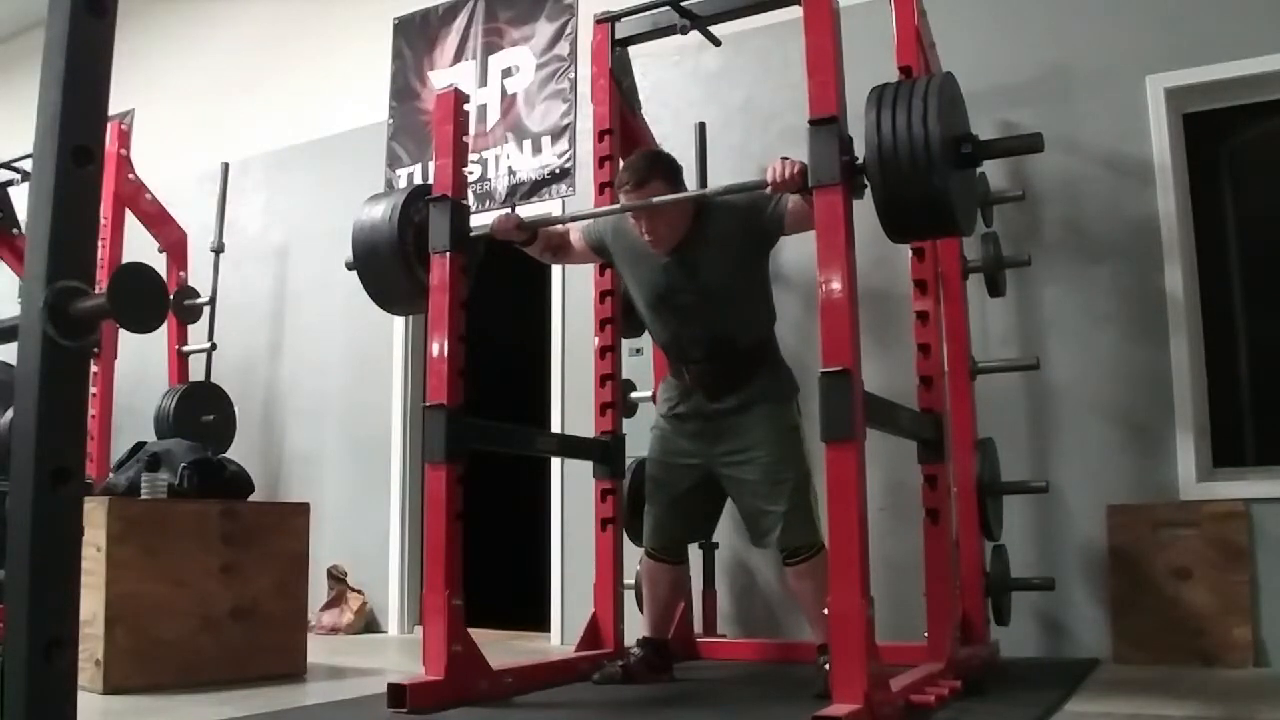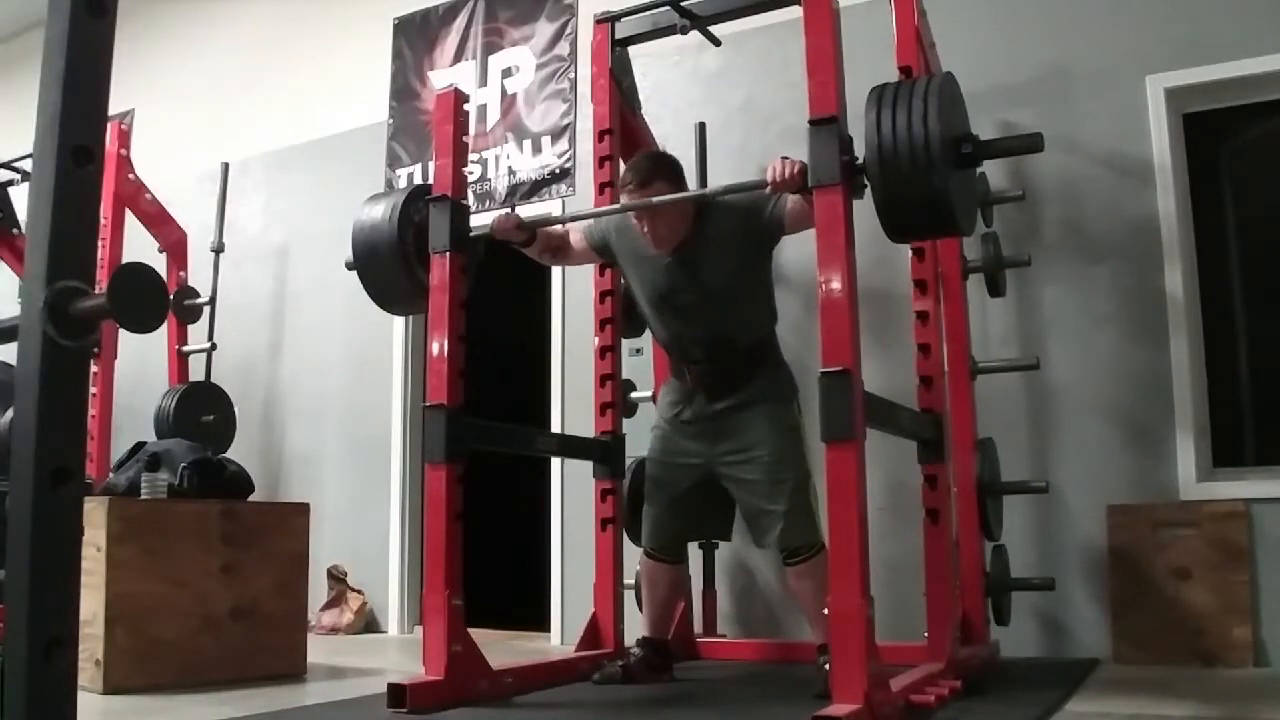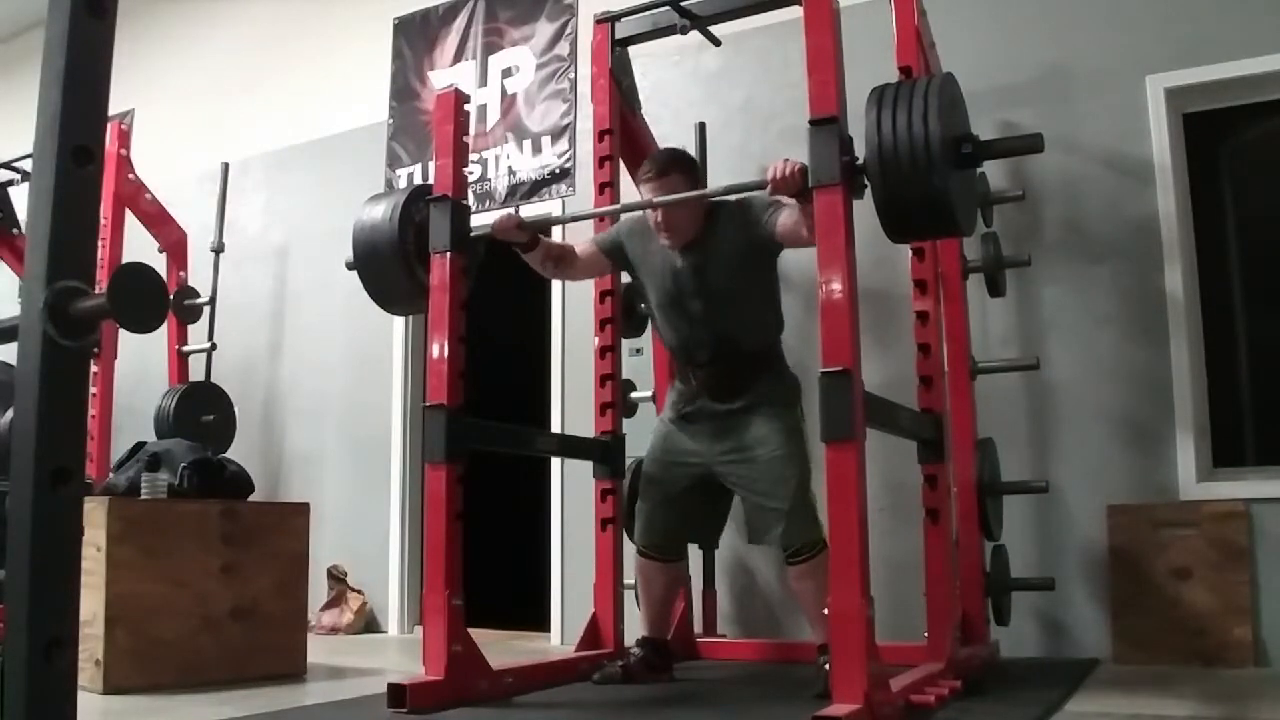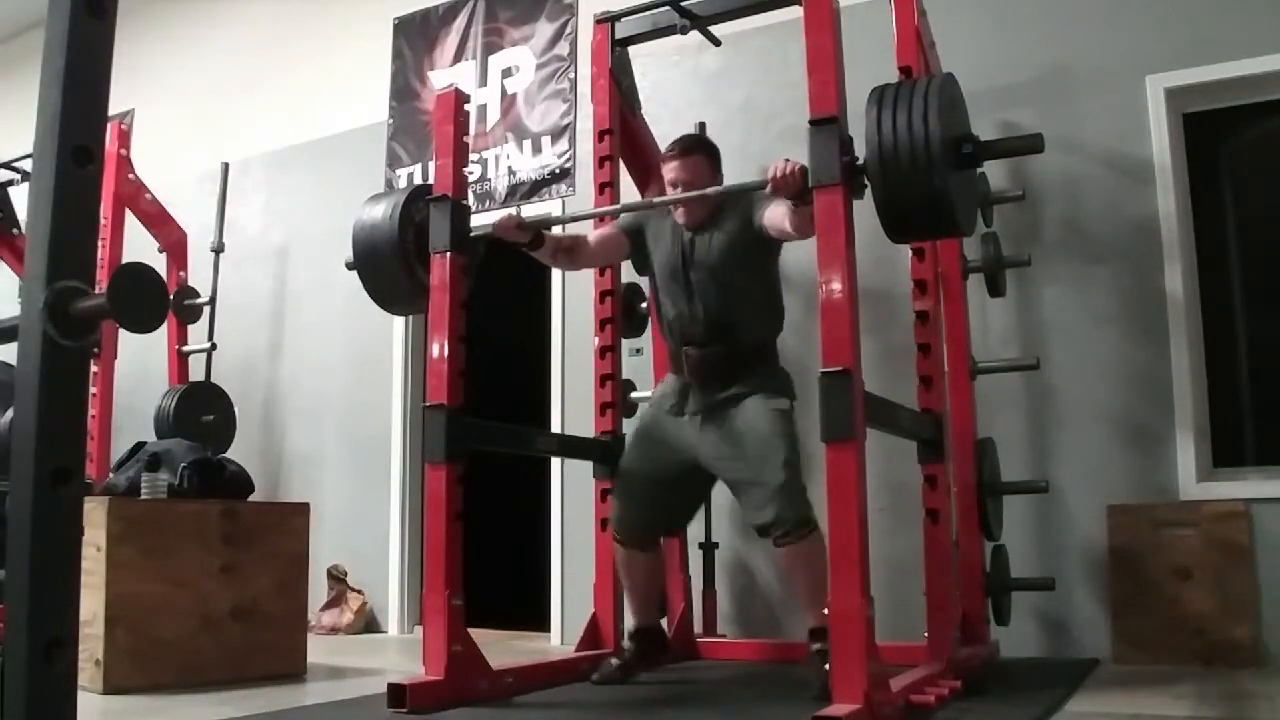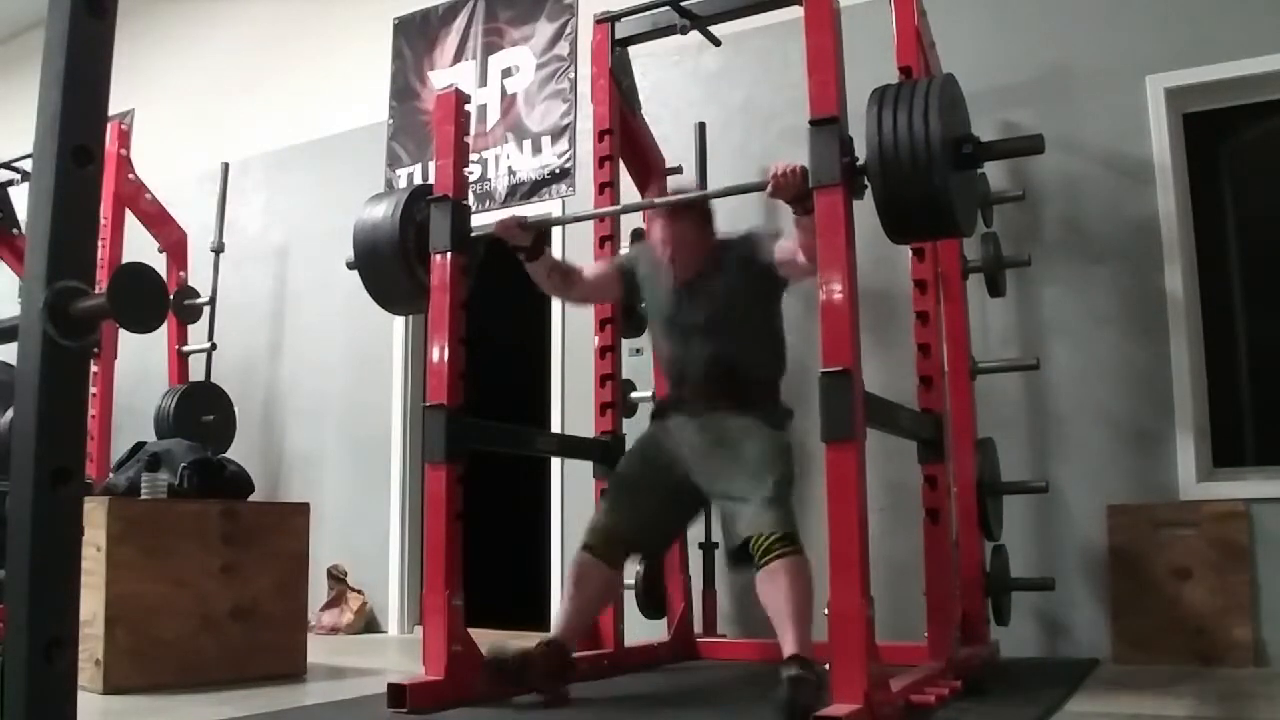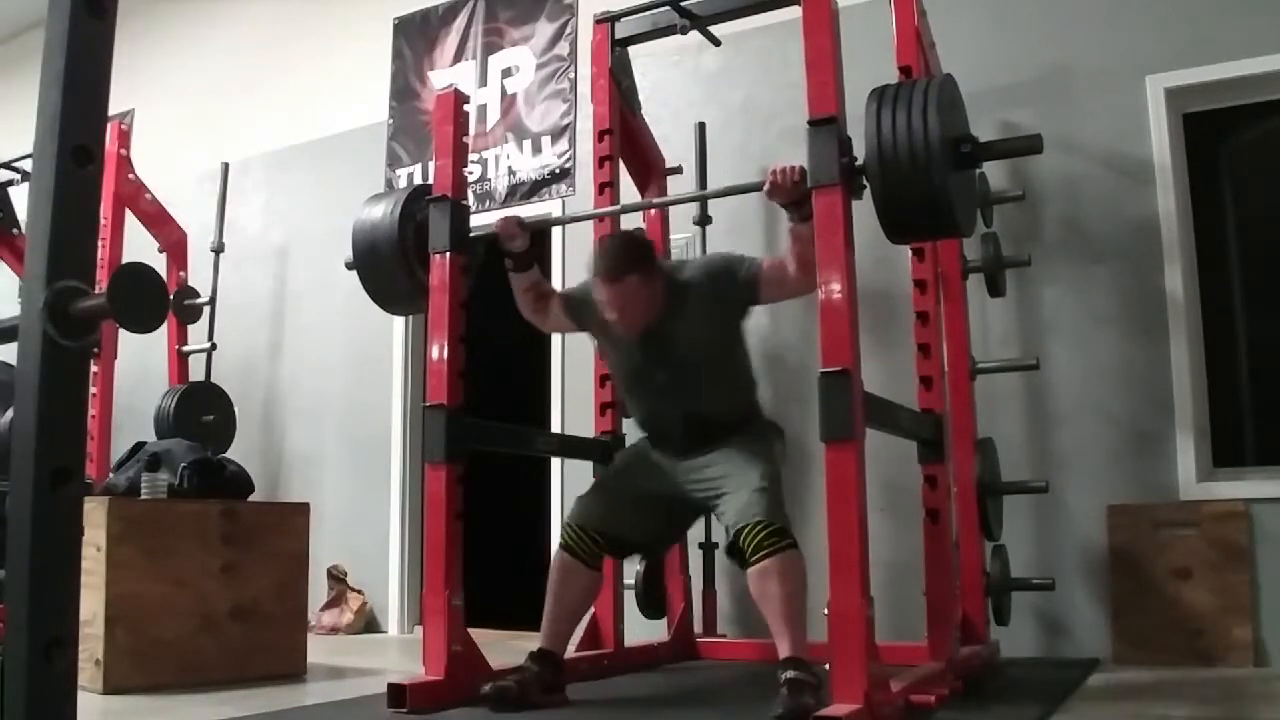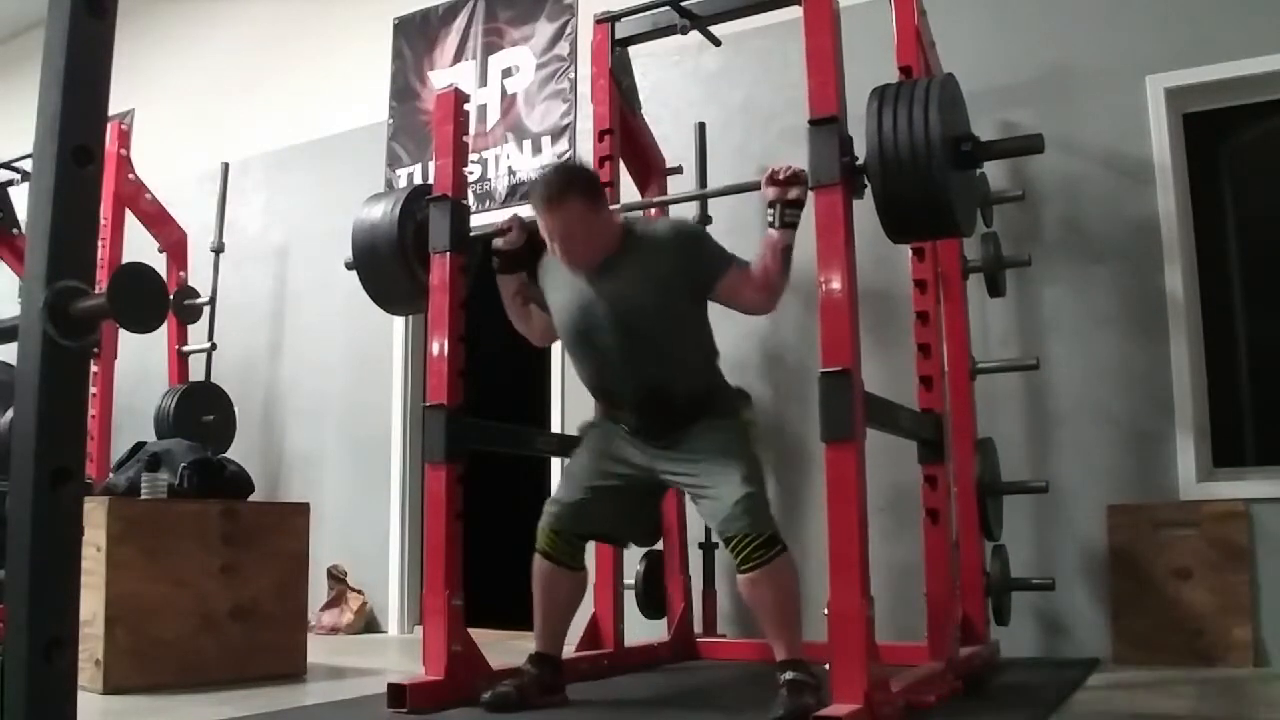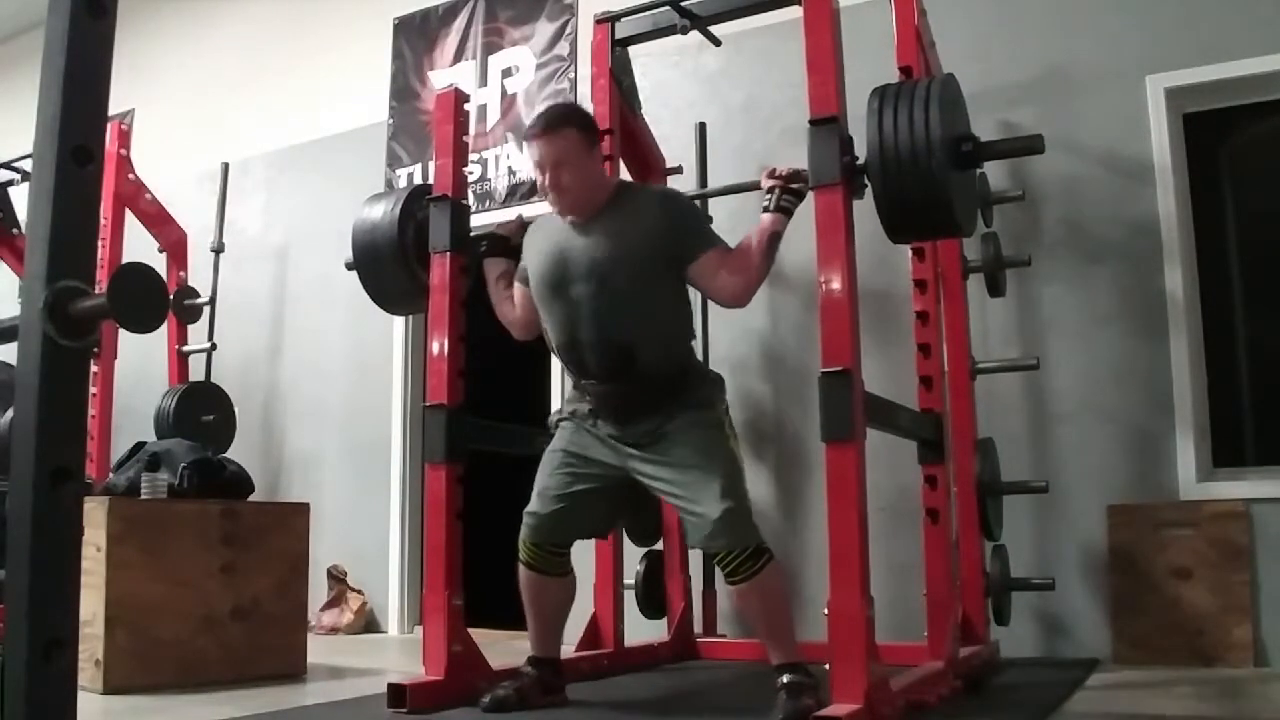
dt=0.2s
person 1, frame 1
left shoulder: (739, 216)
right shoulder: (617, 234)
right elbow: (561, 244)
left wrist: (803, 180)
right wrist: (524, 235)
left hip: (754, 401)
right hip: (682, 404)
left knee: (793, 534)
right knee: (661, 536)
left ankle: (830, 653)
right ankle: (653, 650)
person 1, frame 2
left shoulder: (741, 216)
right shoulder: (620, 233)
left elbow: (821, 209)
right elbow: (562, 246)
left wrist: (803, 183)
right wrist: (524, 235)
left hip: (755, 401)
right hip: (684, 404)
left knee: (792, 532)
right knee: (659, 531)
left ankle: (831, 653)
right ankle: (653, 649)
person 1, frame 3
left shoulder: (746, 220)
right shoulder: (636, 236)
left elbow: (817, 227)
right elbow: (567, 263)
left wrist: (802, 192)
right wrist: (526, 241)
left hip: (759, 403)
right hip: (689, 405)
left knee: (795, 529)
right knee: (653, 531)
left ankle: (831, 654)
right ankle: (652, 650)
person 1, frame 4
left shoulder: (750, 212)
right shoulder: (650, 223)
left elbow: (799, 225)
right elbow: (580, 252)
left wrist: (797, 190)
right wrist: (530, 238)
left hip: (748, 394)
right hip: (679, 395)
left knee: (784, 513)
right knee: (630, 516)
left ankle: (822, 644)
right ankle: (644, 640)
person 1, frame 5
left shoulder: (749, 257)
right shoulder: (644, 263)
left elbow: (811, 259)
right elbow: (577, 285)
left wrist: (801, 204)
right wrist: (530, 250)
left hip: (747, 426)
right hip: (677, 426)
left knee: (768, 532)
right knee: (607, 530)
left ankle: (800, 670)
right ankle: (554, 655)
person 1, frame 6
left shoulder: (709, 282)
right shoulder: (593, 302)
left elbow: (799, 279)
right elbow: (544, 311)
left wrist: (798, 211)
right wrist: (521, 260)
left hip: (734, 444)
right hip: (658, 452)
left knee: (760, 523)
right knee: (581, 531)
left ankle: (796, 672)
right ankle: (545, 668)
person 1, frame 7
left shoulder: (671, 244)
right shoulder: (550, 270)
left elbow: (760, 293)
right elbow: (537, 328)
left wrist: (783, 216)
right wrist: (508, 260)
left hip: (702, 424)
right hip: (621, 431)
left knee: (747, 529)
right knee: (556, 533)
left ankle: (796, 674)
right ankle: (544, 671)
person 1, frame 8
left shoulder: (661, 210)
right shoulder: (538, 235)
left elbow: (734, 286)
right elbow: (522, 322)
left wrist: (776, 209)
right wrist: (494, 250)
left hip: (677, 415)
right hip: (589, 419)
left knee: (732, 542)
right knee: (538, 540)
